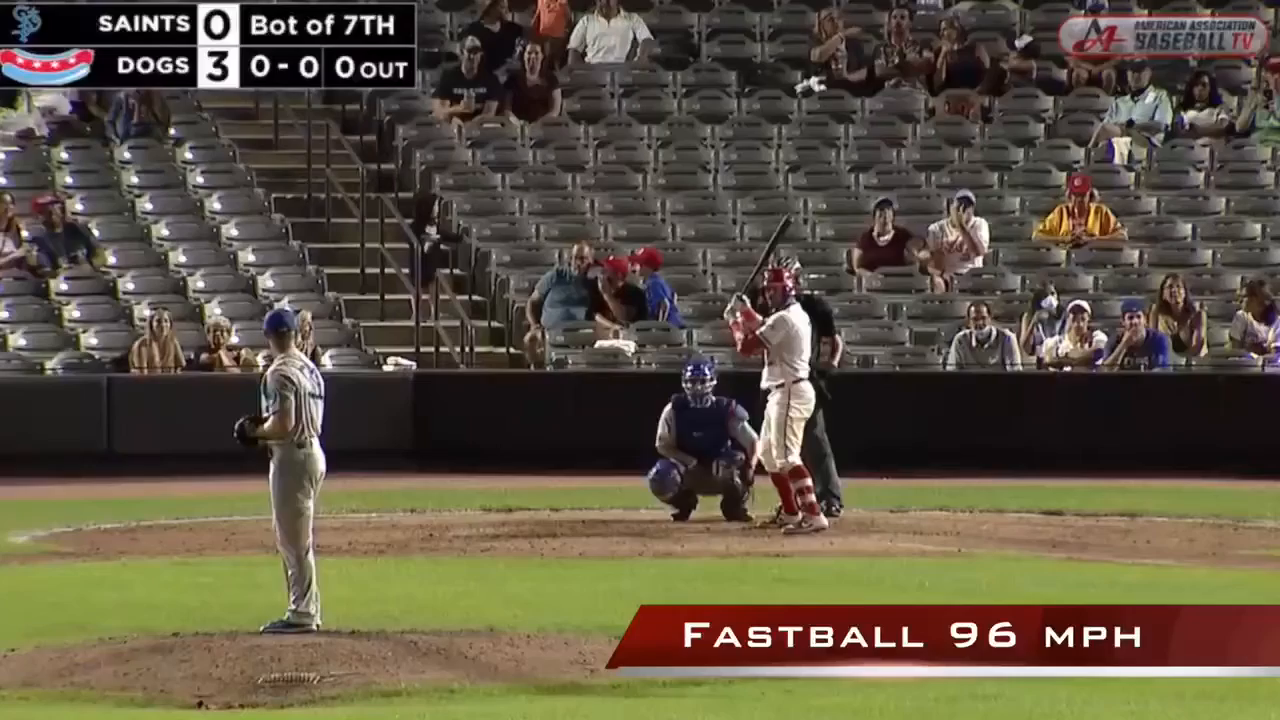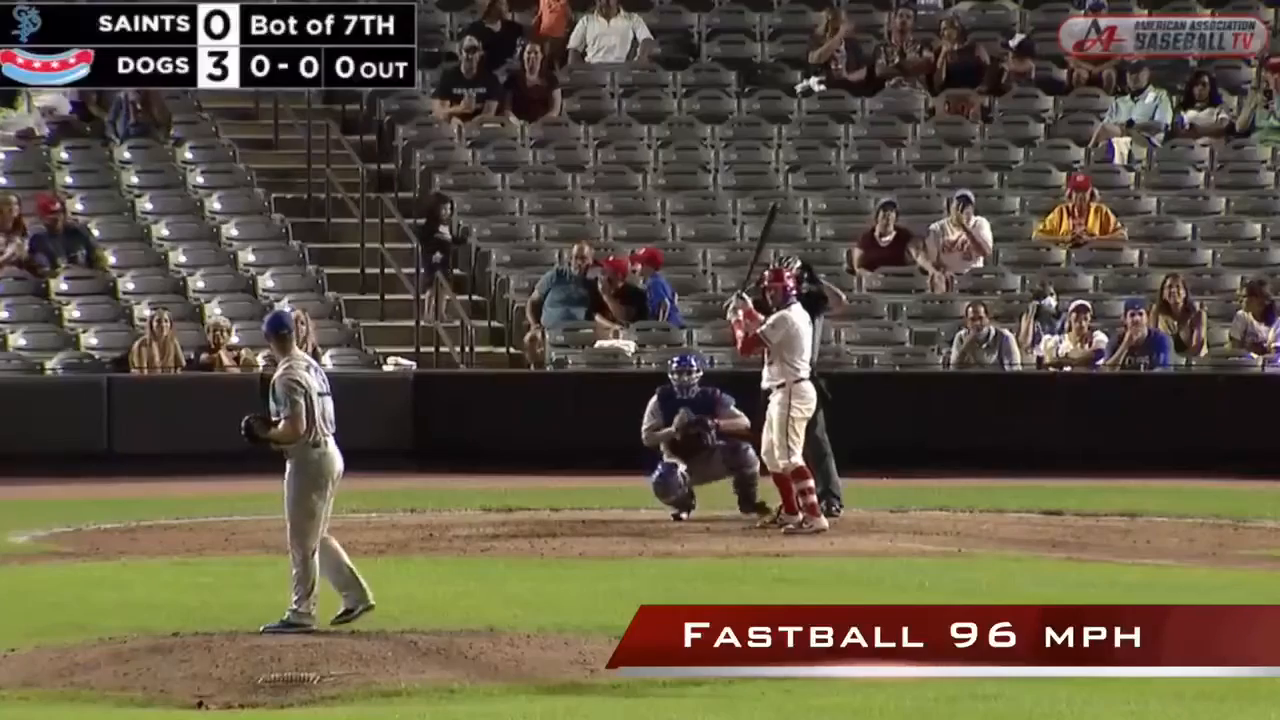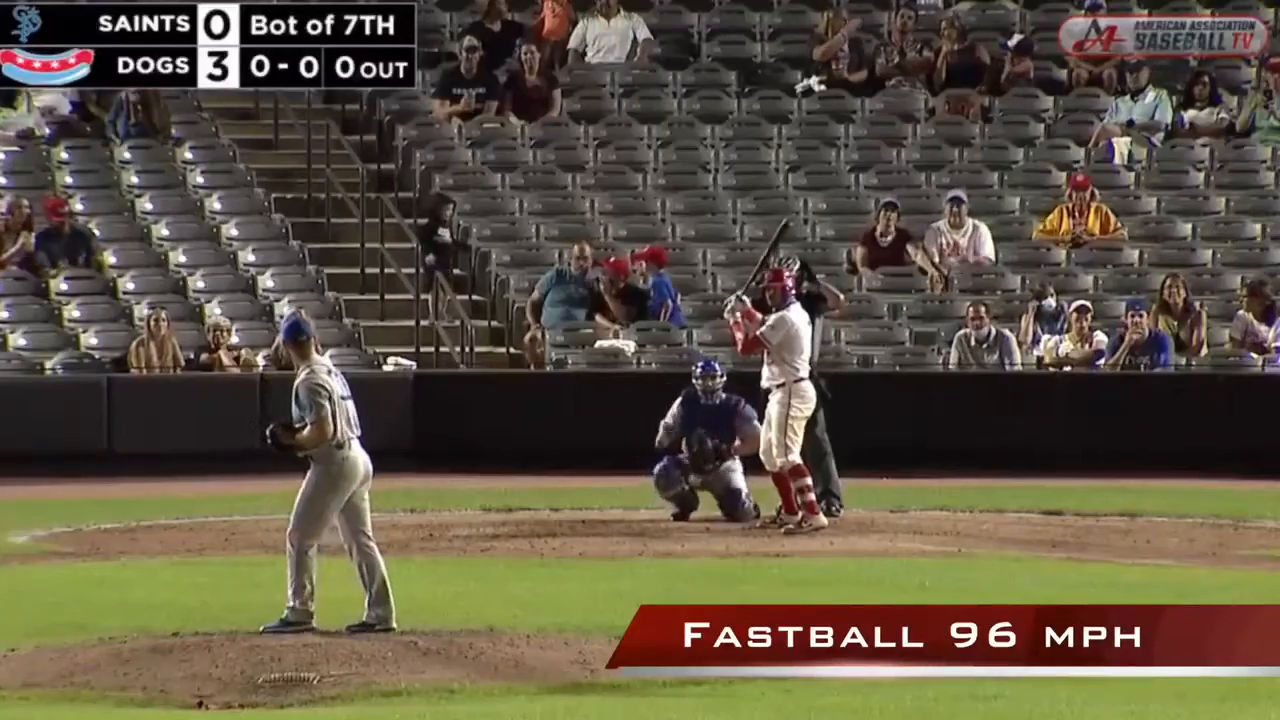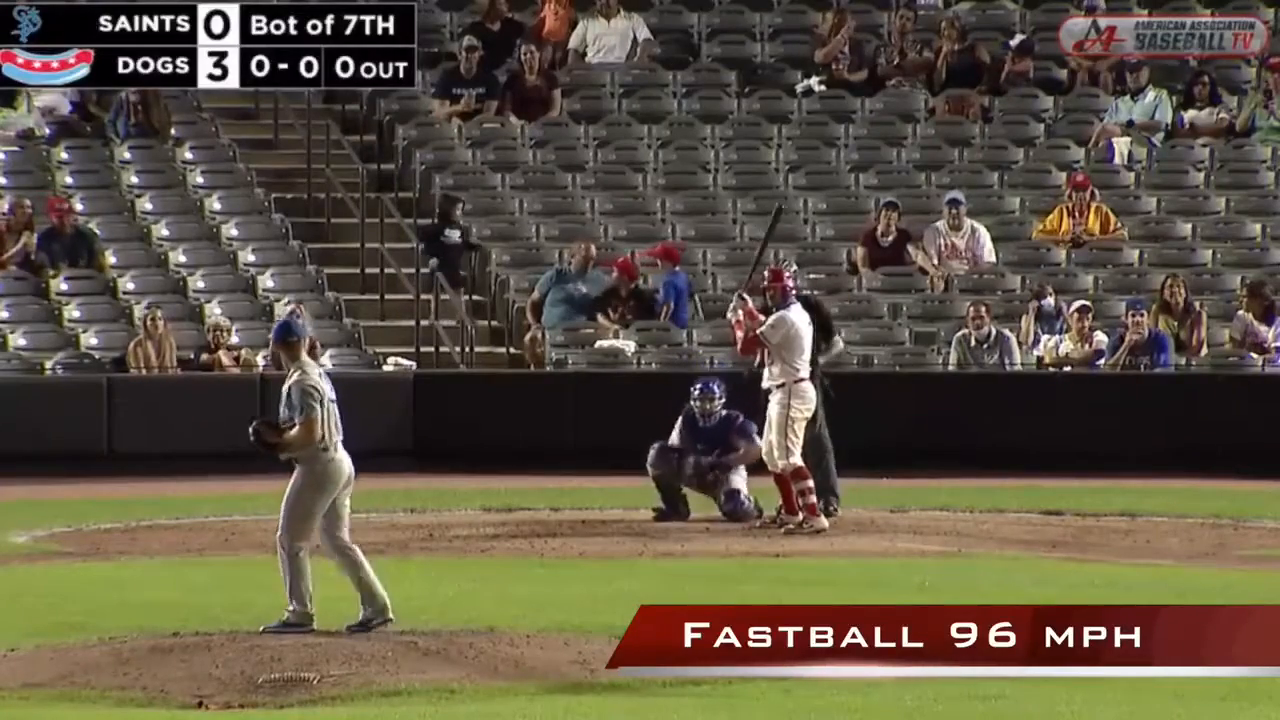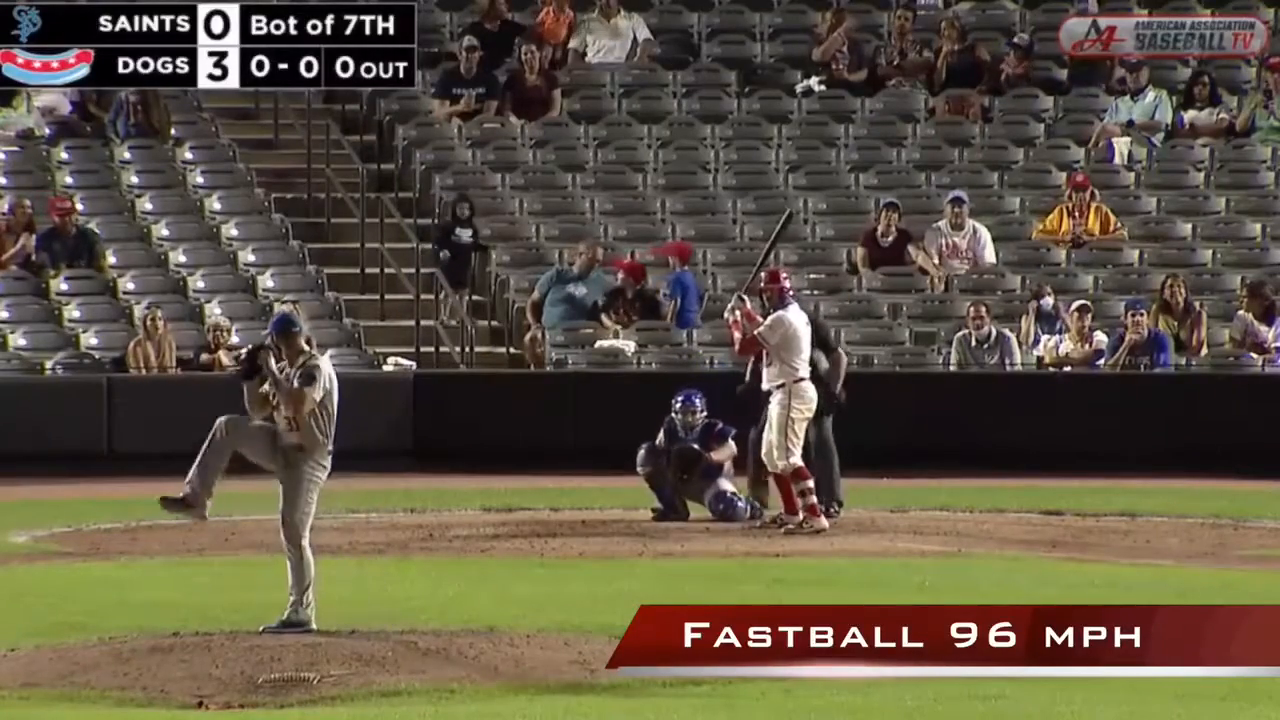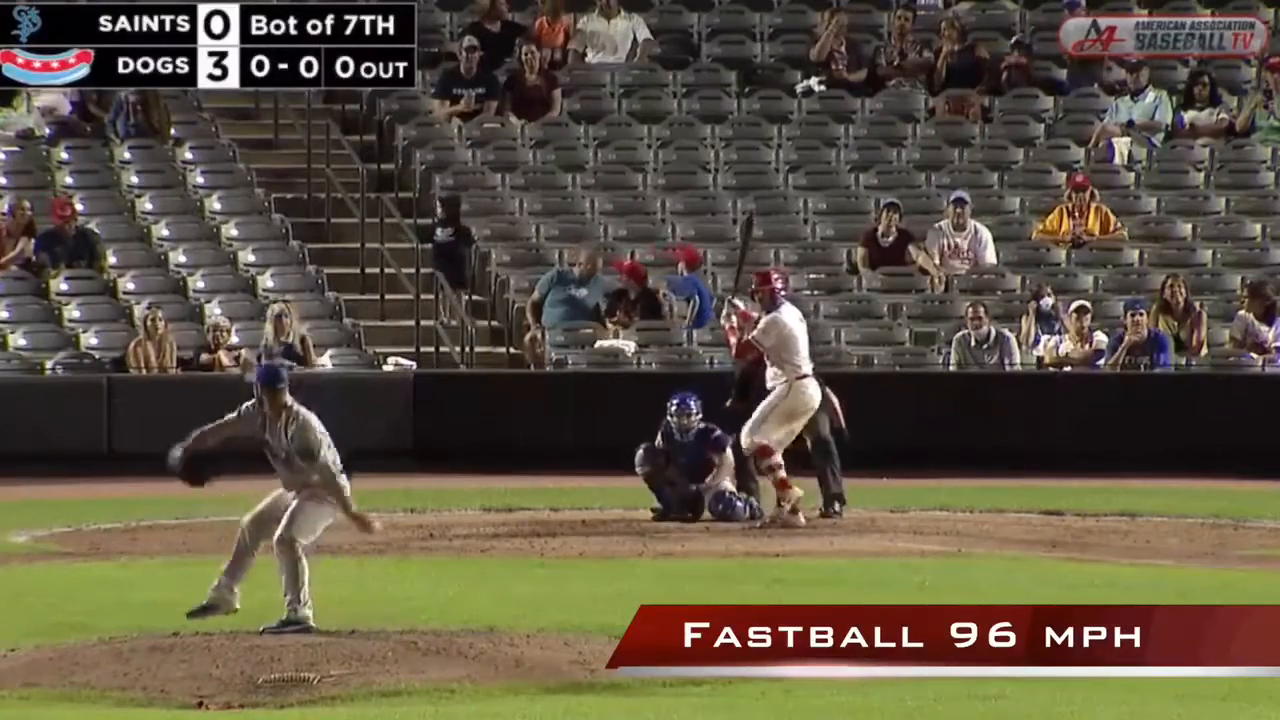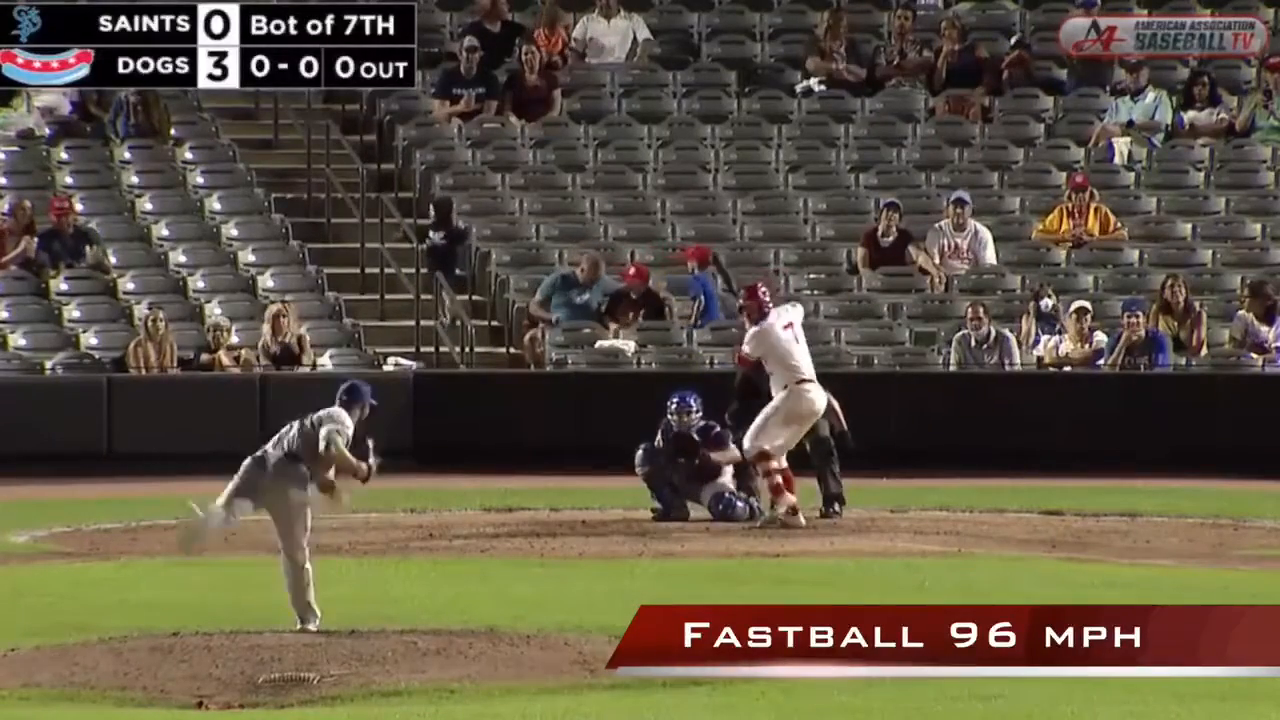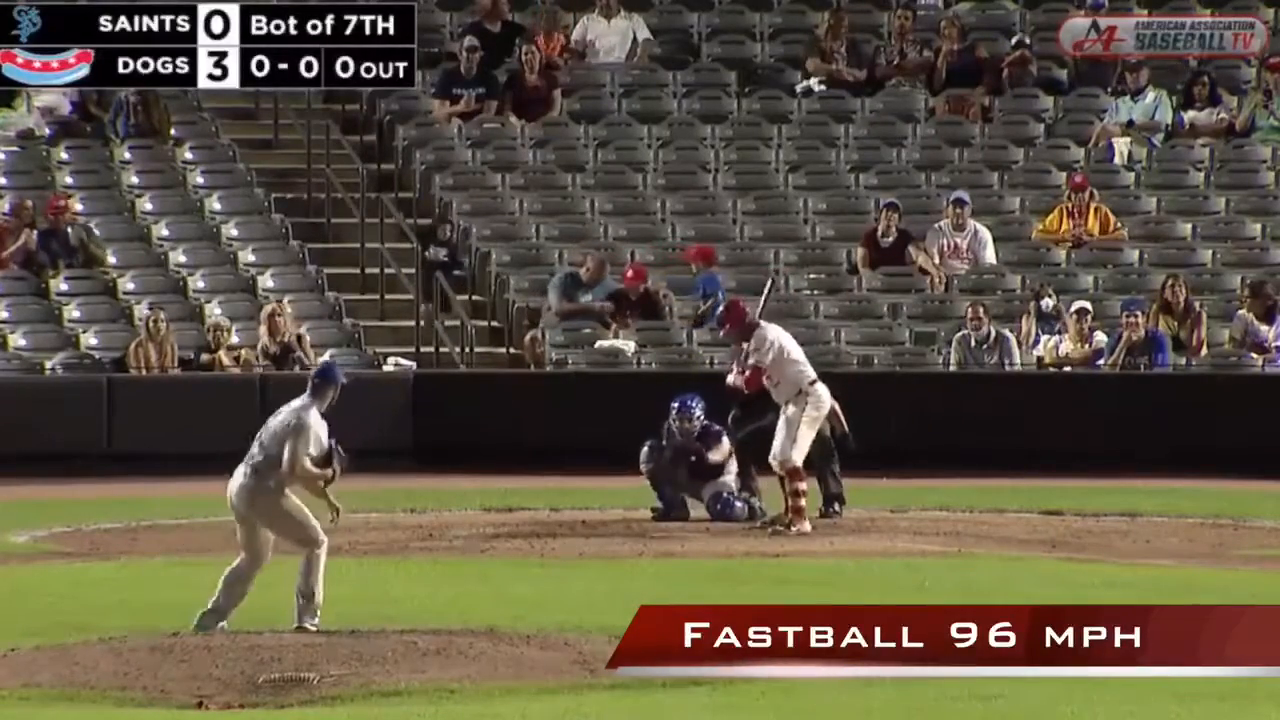
dt=0.5s
person 1, frame 1
left shoulder: (279, 371)
right shoulder: (310, 368)
left elbow: (283, 424)
left wrist: (257, 432)
right wrist: (267, 428)
left hip: (293, 458)
right hip: (312, 453)
left knee: (294, 539)
right knee: (290, 536)
left ankle: (301, 614)
right ankle: (307, 610)
person 1, frame 2
left shoulder: (286, 376)
right shoulder: (312, 366)
left elbow: (295, 429)
left wrist: (267, 433)
right wrist: (276, 427)
left hip: (310, 460)
right hip: (329, 453)
left knee: (302, 541)
right knee: (317, 537)
left ankle: (301, 615)
right ankle: (356, 596)
person 1, frame 3
left shoulder: (308, 380)
right shoulder: (331, 370)
left elbow: (322, 431)
left wrist: (292, 440)
right wrist: (298, 434)
left hip: (334, 464)
right hip: (357, 458)
left knee: (300, 537)
right knee: (361, 540)
left ankle: (299, 614)
right ankle: (380, 614)
person 1, frame 4
left shoulder: (300, 382)
right shoulder: (316, 373)
left elbow: (311, 433)
left wrist: (278, 439)
right wrist: (283, 433)
left hip: (319, 466)
right hip: (339, 462)
left knee: (290, 540)
right knee: (338, 541)
left ankle: (300, 615)
right ankle: (376, 608)
person 1, frame 5
left shoulder: (315, 368)
right shoulder: (283, 367)
left elbow: (295, 407)
right elbow: (258, 413)
left wrist: (267, 373)
right wrist: (252, 377)
left hip: (308, 459)
right hip: (279, 448)
left knee: (293, 537)
right knee: (226, 426)
left ankle: (300, 616)
right ankle: (196, 498)
person 1, frame 6
left shoulder: (303, 426)
right shoulder: (258, 410)
left elbow: (326, 476)
right elbow: (221, 429)
left wrist: (352, 514)
right wrist: (186, 448)
left hip: (324, 492)
right hip: (297, 489)
left knee: (286, 541)
right knee: (251, 527)
left ankle: (299, 615)
right ankle: (223, 597)
person 1, frame 7
left shoulder: (320, 418)
right shoulder: (341, 421)
right elbow: (328, 449)
right wrist: (362, 469)
left hip: (258, 467)
right hip: (289, 480)
left knee: (224, 510)
right knee: (296, 555)
left ankle: (203, 521)
right ankle: (307, 619)
person 1, frame 8
left shoulder: (295, 409)
right shoulder: (308, 420)
right elbow: (294, 468)
left wrist: (328, 498)
right wrist: (326, 475)
left hip: (240, 485)
right hip: (262, 492)
left knee: (253, 558)
right knee: (315, 545)
left ankle: (211, 618)
right ankle: (306, 618)
person 2, frame 1
left shoulder: (784, 318)
right shoulder: (796, 314)
left elbow: (746, 347)
right elbow: (765, 330)
left wrist: (734, 320)
right wrist: (746, 311)
left hip: (790, 394)
right hip: (782, 393)
left knee: (786, 457)
right knee: (769, 455)
left ankle: (814, 516)
right ankle: (791, 513)
person 2, frame 2
left shoulder: (785, 317)
right shoulder: (797, 314)
left elbow: (746, 346)
right elbow: (767, 330)
left wrist: (736, 318)
right wrist: (748, 311)
left hip: (791, 394)
right hip: (783, 394)
left knee: (789, 457)
right knee: (771, 455)
left ankle: (815, 517)
right ankle: (791, 513)
person 2, frame 3
left shoulder: (784, 318)
right shoulder: (796, 314)
left elbow: (746, 347)
right elbow: (765, 328)
left wrist: (734, 320)
right wrist: (746, 310)
left hip: (791, 393)
right hip: (782, 393)
left knee: (787, 456)
right knee: (770, 455)
left ankle: (813, 515)
right ankle: (791, 513)
person 2, frame 4
left shoulder: (784, 318)
right shoulder: (798, 315)
left elbow: (745, 347)
right elbow: (767, 330)
left wrist: (737, 319)
right wrist: (748, 309)
left hip: (790, 394)
right hip: (784, 393)
left knee: (788, 457)
right knee: (772, 455)
left ankle: (814, 517)
right ankle: (791, 513)
person 2, frame 5
left shoulder: (781, 318)
right shoulder: (796, 315)
left elbow: (743, 348)
right elbow: (765, 333)
left wrist: (733, 319)
right wrist: (746, 312)
left hip: (791, 393)
right hip: (786, 393)
left knee: (788, 457)
right knee: (772, 455)
left ankle: (815, 517)
right ankle: (792, 513)
person 2, frame 6
left shoulder: (776, 320)
right shoulder: (789, 313)
left elbow: (740, 353)
right elbow: (762, 327)
left wrist: (730, 324)
right wrist: (743, 313)
left hip: (794, 388)
right hip: (803, 388)
left knee: (752, 438)
right knee: (768, 445)
left ankle: (786, 491)
right ankle: (790, 510)
person 2, frame 7
left shoulder: (758, 333)
right shoulder: (787, 314)
left elbow: (743, 360)
right elbow: (798, 308)
left hip: (797, 394)
right hip: (812, 395)
left knee: (754, 443)
right knee: (774, 450)
left ankle: (781, 497)
right ankle: (791, 513)
person 2, frame 8
left shoulder: (763, 337)
right shoulder: (762, 334)
left elbow: (751, 382)
right elbow: (758, 375)
left wrist: (733, 378)
right wrist: (741, 368)
left hip: (809, 397)
right hip: (796, 400)
left knee: (788, 455)
right knee: (778, 458)
left ankle: (799, 520)
right ankle: (792, 513)
